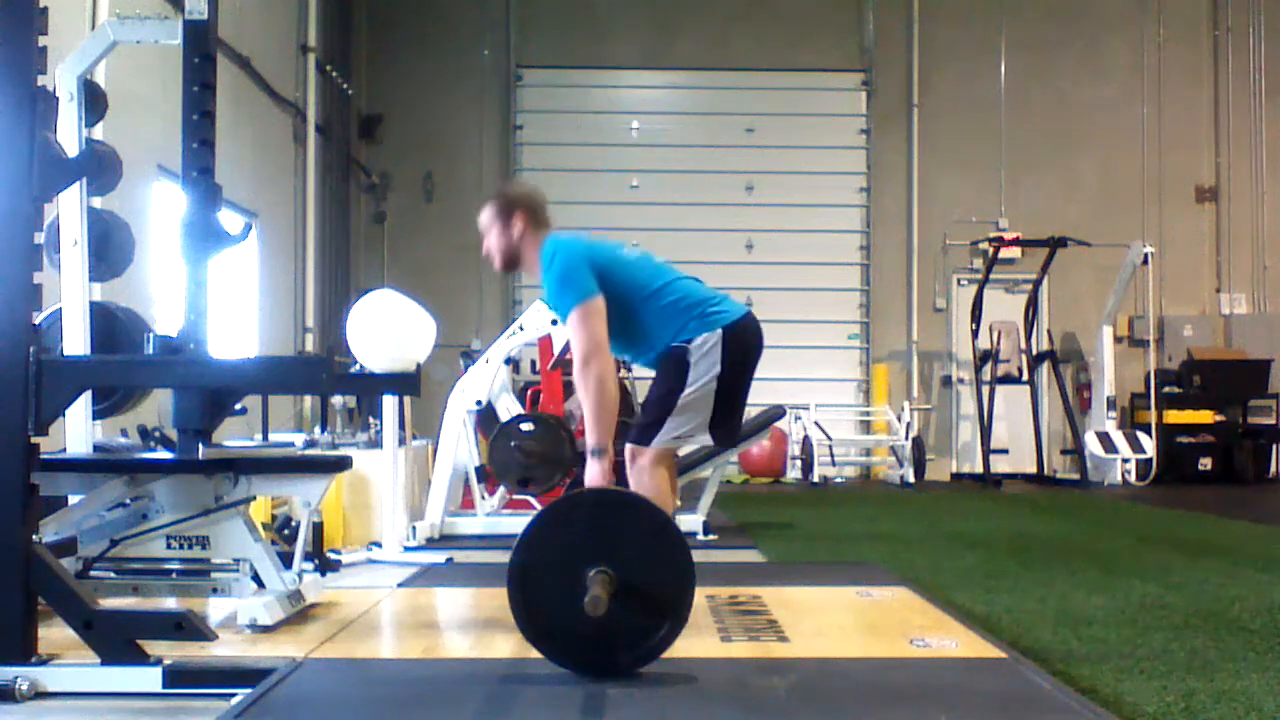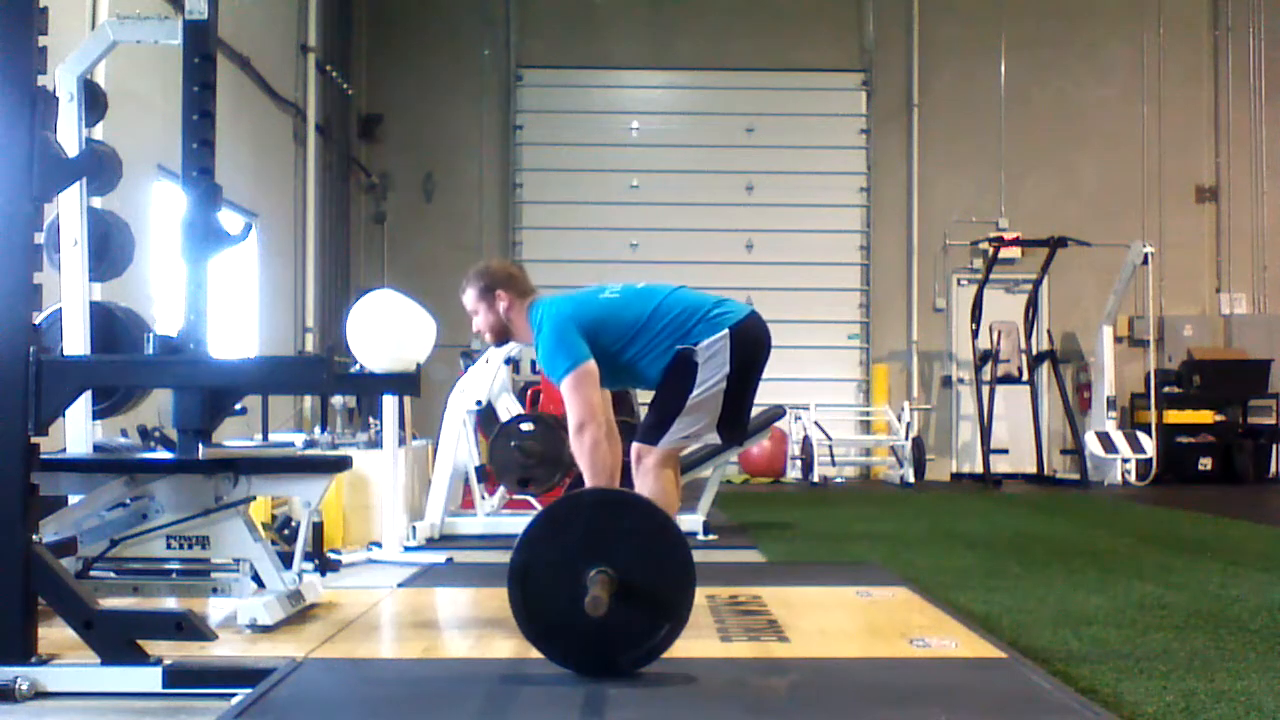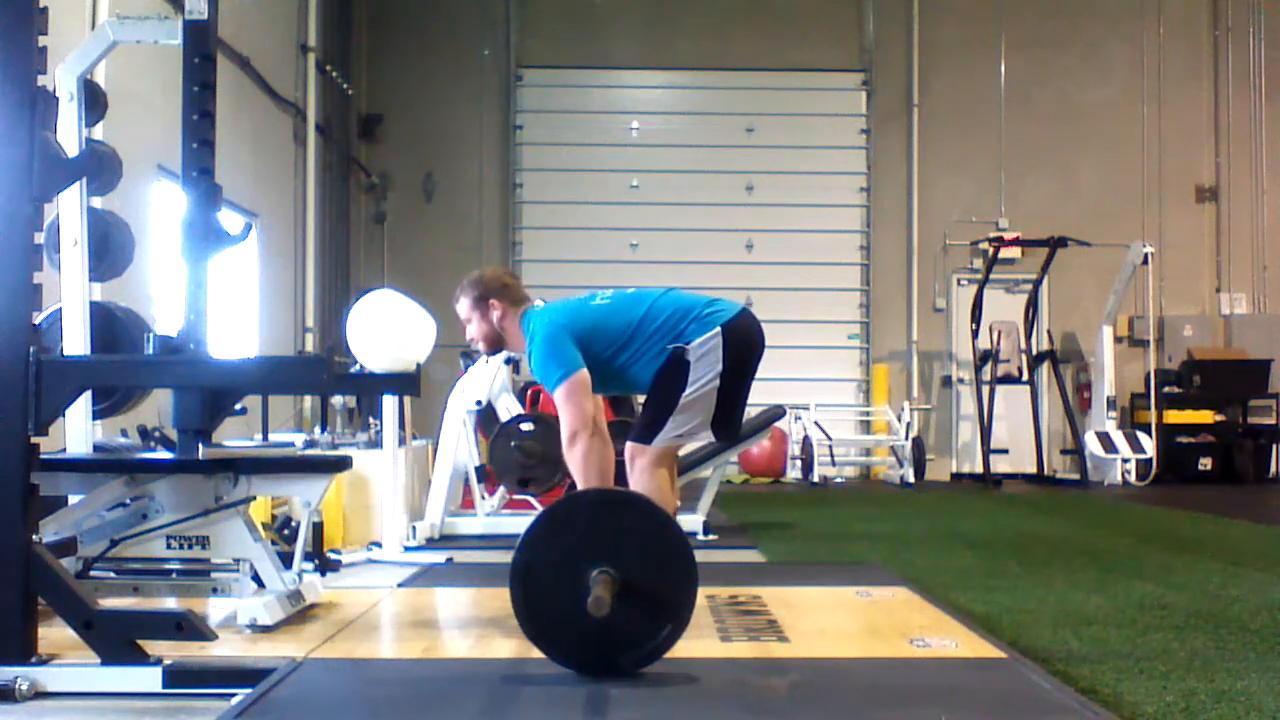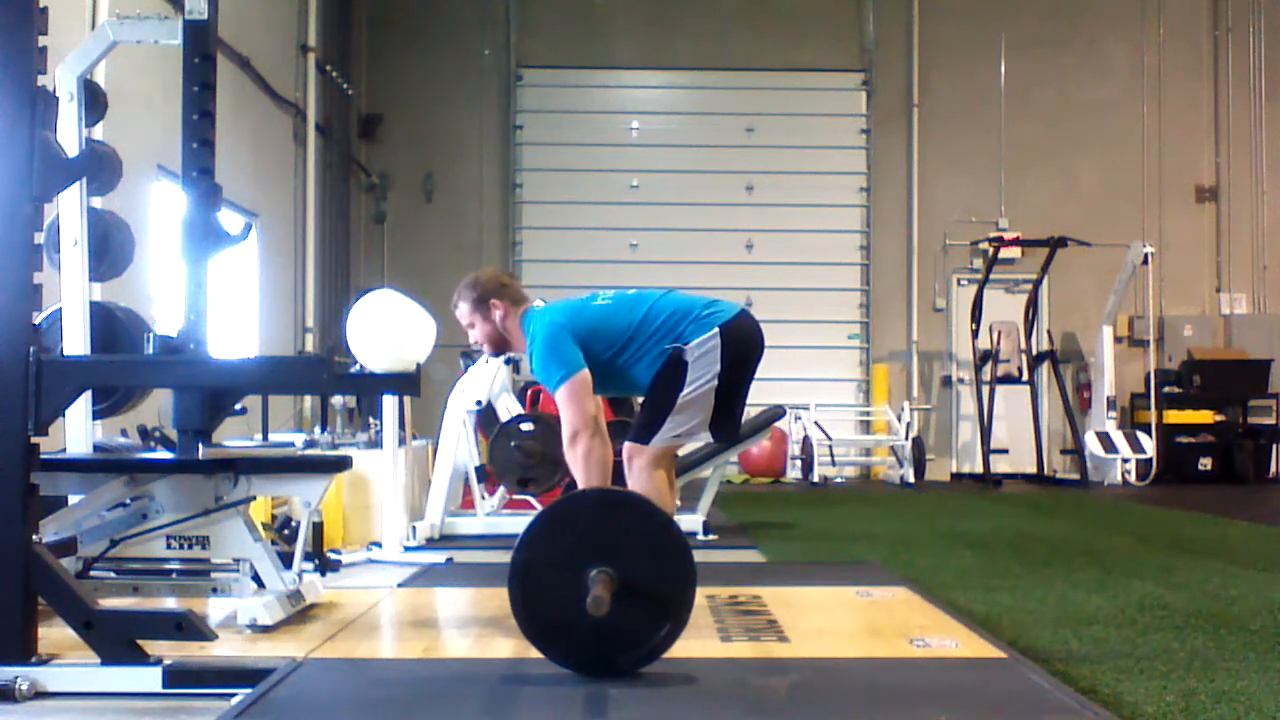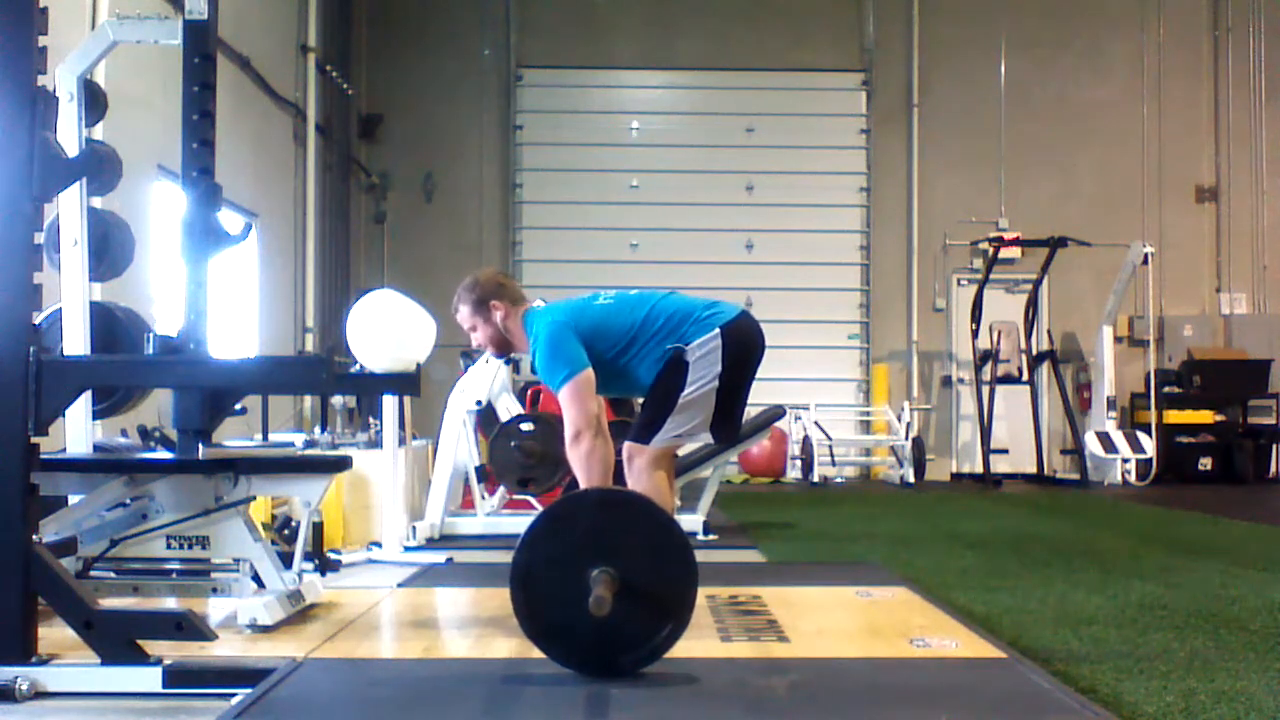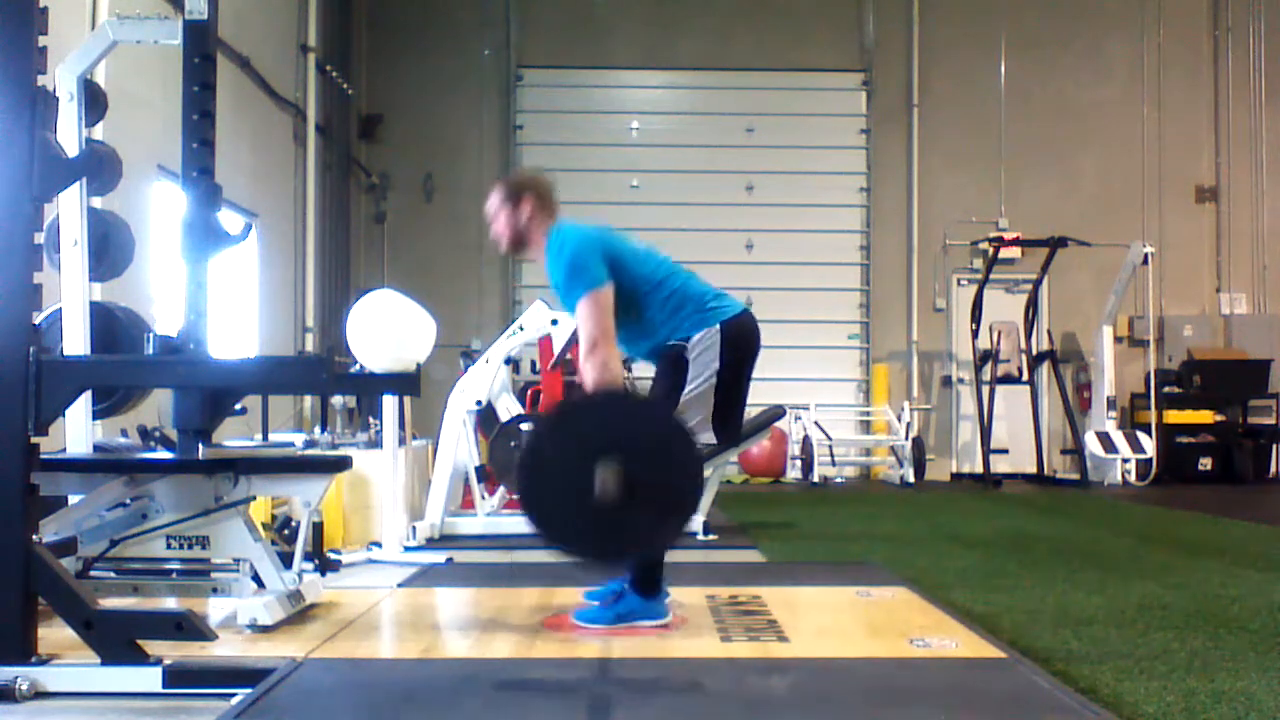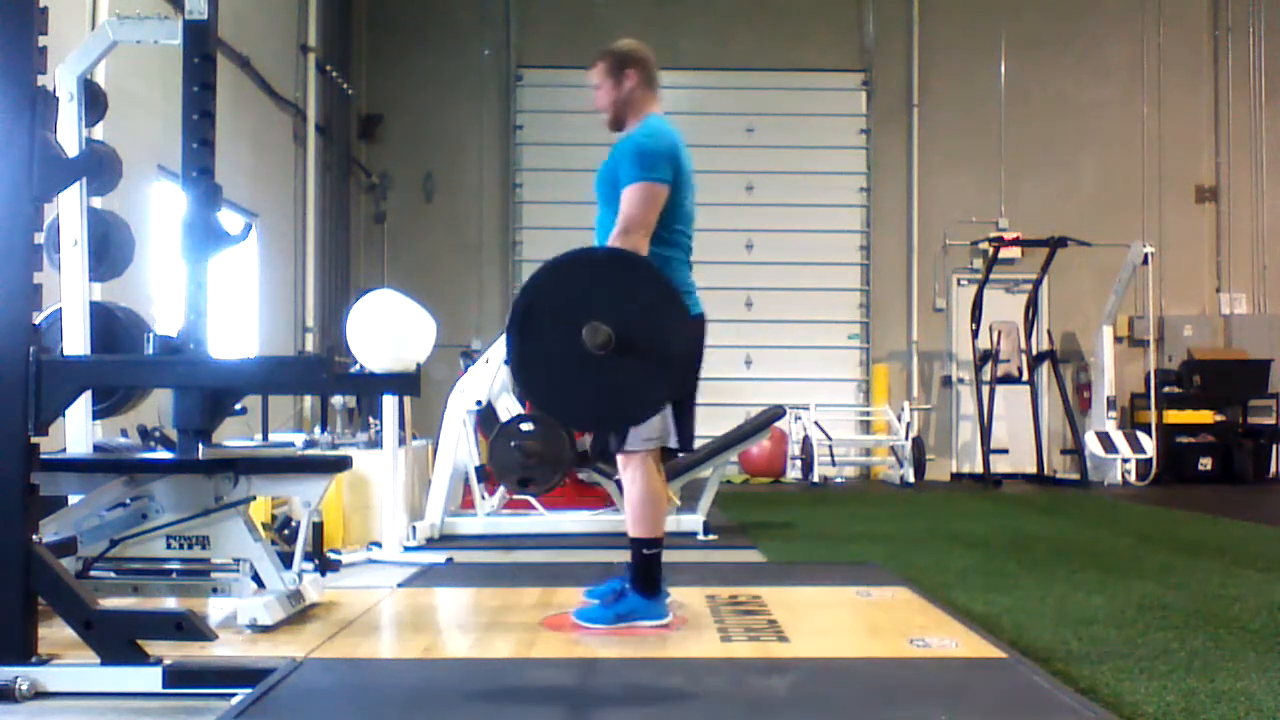
dt=0.4s
person 1, frame 1
left shoulder: (562, 262)
right shoulder: (568, 254)
left elbow: (592, 362)
right elbow: (598, 362)
left wrist: (597, 454)
right wrist: (602, 451)
left hip: (712, 338)
right hip: (728, 332)
left knee: (644, 456)
right knee: (652, 454)
person 1, frame 2
left shoulder: (554, 327)
right shoulder: (559, 315)
left elbow: (585, 429)
right elbow: (602, 427)
left hip: (721, 339)
right hip: (735, 332)
left knee: (651, 456)
right knee: (657, 455)
person 1, frame 3
left shoulder: (546, 335)
right shoulder: (554, 322)
left elbow: (578, 437)
right elbow: (594, 432)
left hip: (714, 338)
right hip: (728, 330)
left knee: (644, 455)
right knee: (655, 454)
person 1, frame 4
left shoulder: (547, 334)
right shoulder: (552, 322)
left elbow: (579, 435)
right elbow: (593, 432)
left hip: (715, 339)
right hip: (727, 332)
left knee: (641, 455)
right knee: (653, 454)
person 1, frame 5
left shoulder: (550, 333)
right shoulder: (553, 323)
left elbow: (582, 435)
right elbow: (595, 430)
left hip: (717, 341)
right hip: (726, 335)
left knee: (641, 455)
right knee: (651, 455)
person 1, frame 6
left shoulder: (570, 250)
right shoulder: (573, 245)
left elbow: (598, 349)
right elbow: (599, 345)
left hip: (712, 335)
right hip: (711, 334)
left ankle: (645, 596)
right ankle: (643, 582)
person 1, frame 7
left shoulder: (646, 141)
right shoulder: (654, 141)
left elbow: (631, 235)
left knee: (637, 455)
right knee: (638, 453)
left ankle: (646, 597)
right ankle: (642, 580)
